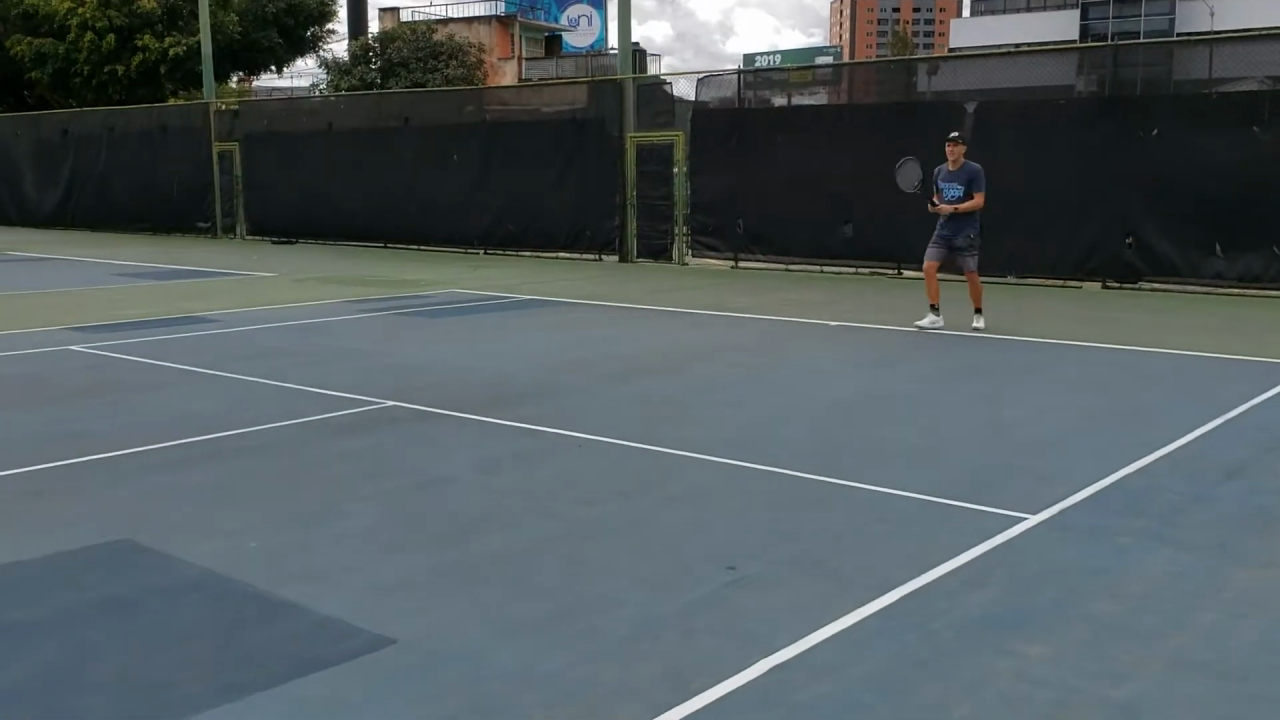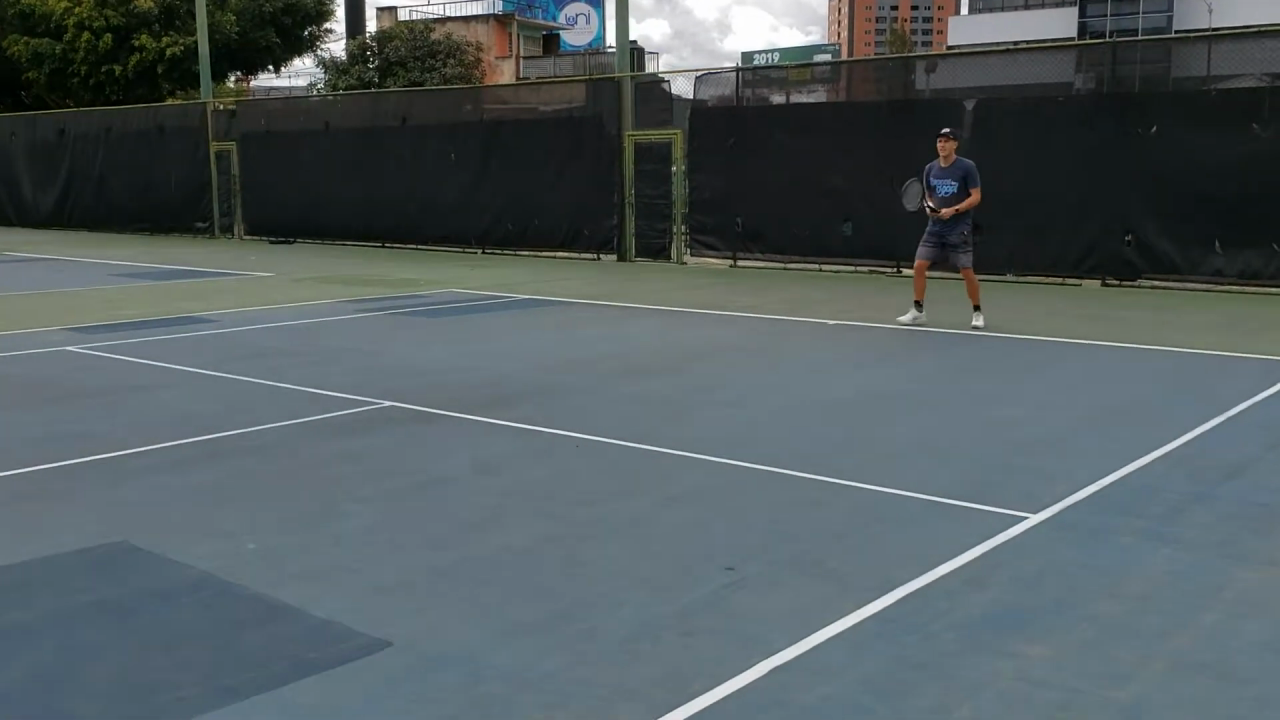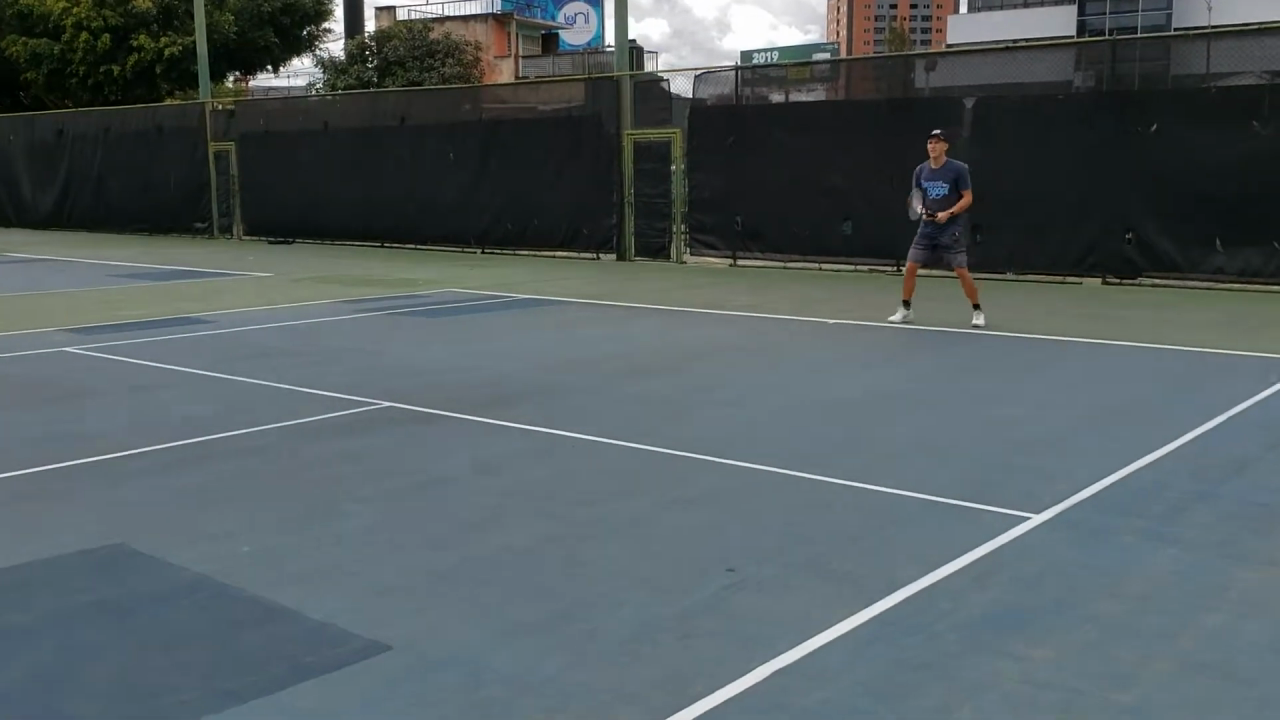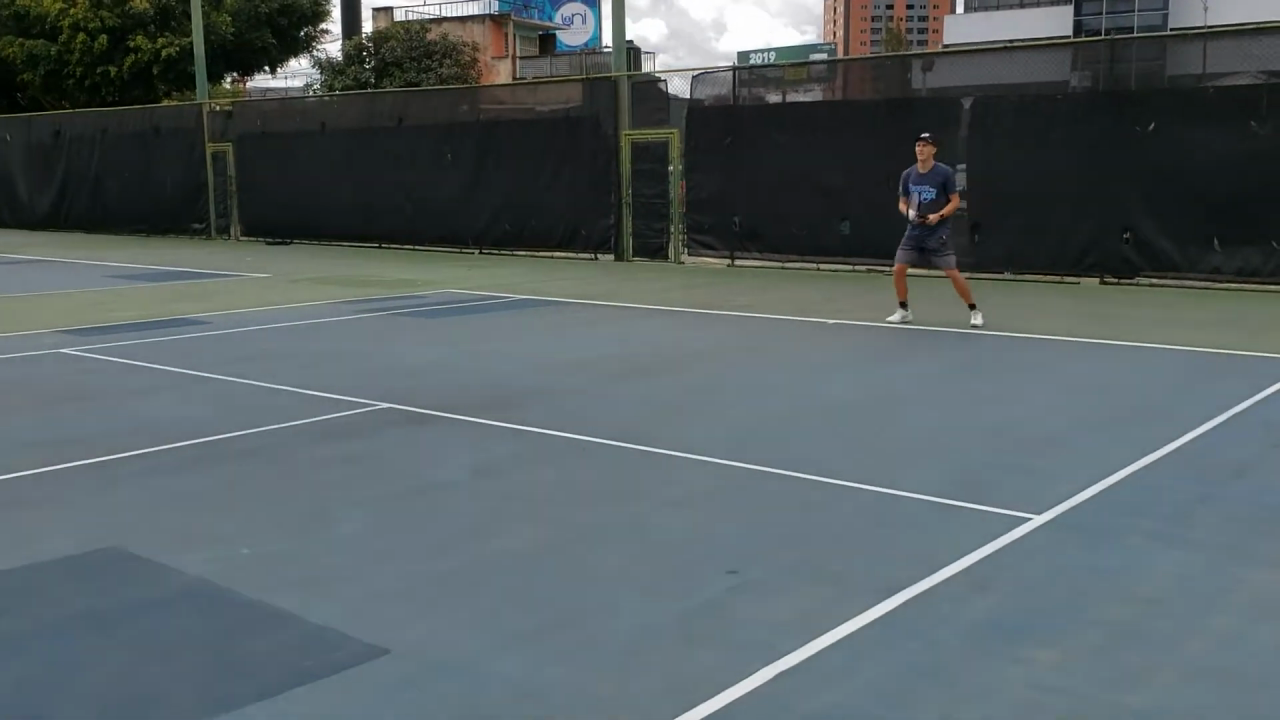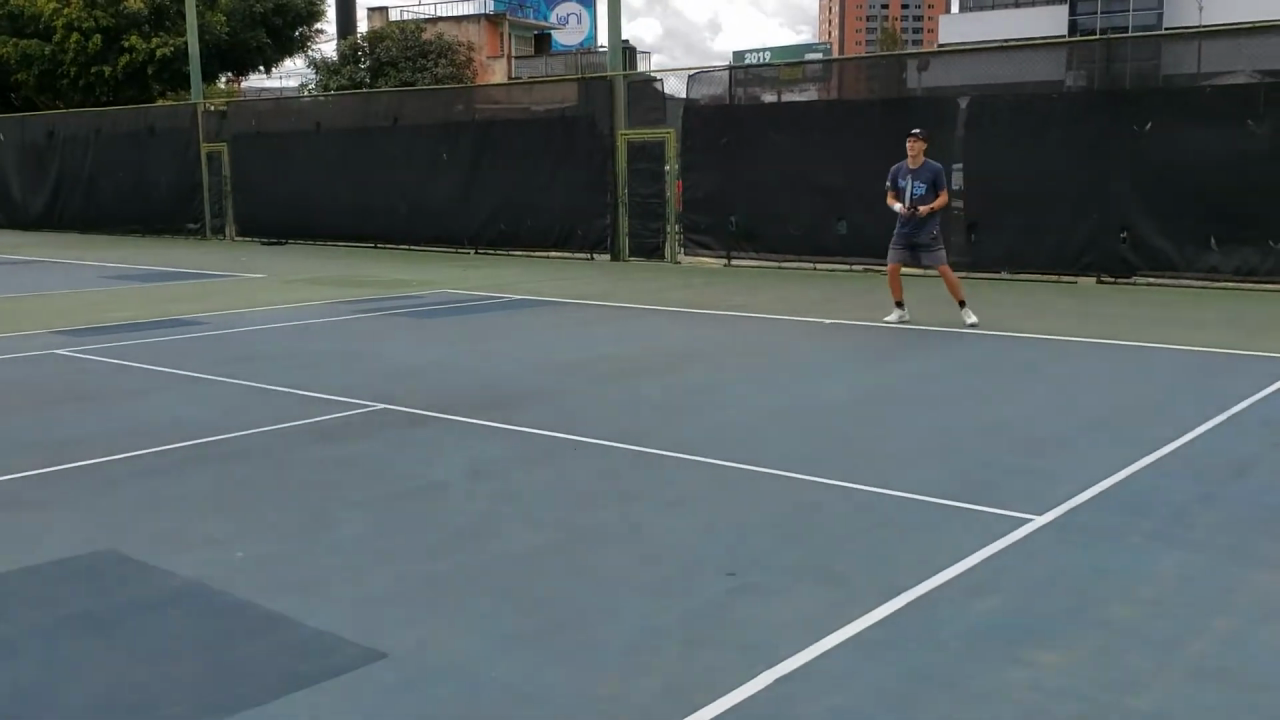
dt=0.1s
person 1, frame 1
left shoulder: (974, 171)
right shoulder: (939, 172)
left elbow: (980, 201)
left wrist: (953, 209)
right wrist: (935, 206)
left hip: (966, 232)
right hip: (943, 231)
left knee: (971, 275)
right knee: (928, 268)
left ankle: (978, 315)
right ankle: (935, 316)
person 1, frame 2
left shoulder: (967, 167)
right shoulder: (930, 169)
left elbow: (976, 197)
left wrist: (953, 210)
right wrist: (930, 207)
left hip: (959, 229)
right hip: (934, 228)
left knee: (967, 271)
right knee: (919, 266)
left ankle: (977, 313)
right ankle: (918, 311)
person 1, frame 3
left shoulder: (958, 169)
right shoulder: (920, 171)
left elbow: (967, 199)
left wrist: (948, 213)
right wrist: (922, 211)
left hip: (951, 230)
right hip: (927, 230)
left knee: (961, 272)
right knee: (910, 268)
left ankle: (978, 312)
right ankle: (905, 310)
person 1, frame 4
left shoulder: (945, 173)
right shoulder: (907, 175)
left elbow: (955, 201)
right elbow: (902, 204)
left wrist: (939, 215)
right wrist: (910, 214)
left hip: (938, 233)
right hip: (915, 232)
left knee: (952, 274)
right knee: (898, 270)
left ankle: (975, 311)
right ankle: (904, 311)
person 1, frame 5
left shoulder: (935, 169)
right shoulder: (896, 170)
left elbow: (944, 197)
right elbow: (890, 199)
left wrist: (929, 208)
right wrist: (899, 207)
left hip: (929, 229)
right hip: (904, 230)
left knee: (944, 271)
right knee: (892, 270)
left ankle: (965, 309)
right ankle: (900, 310)
